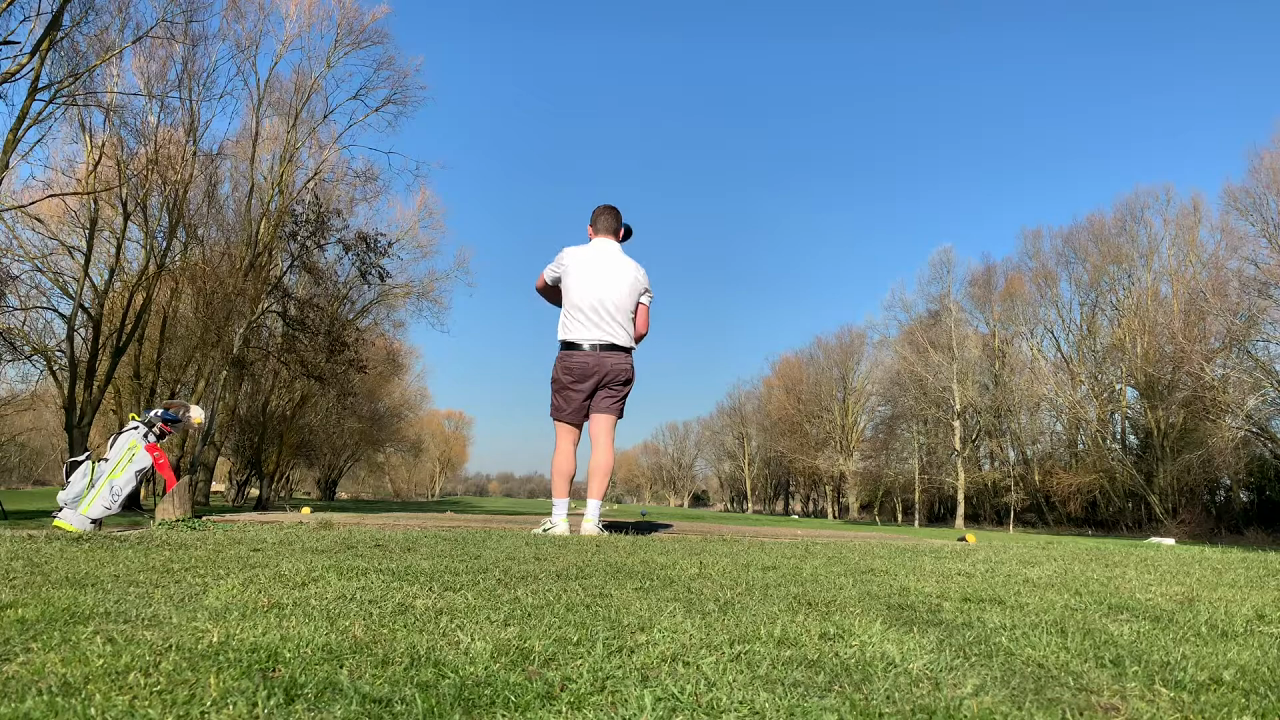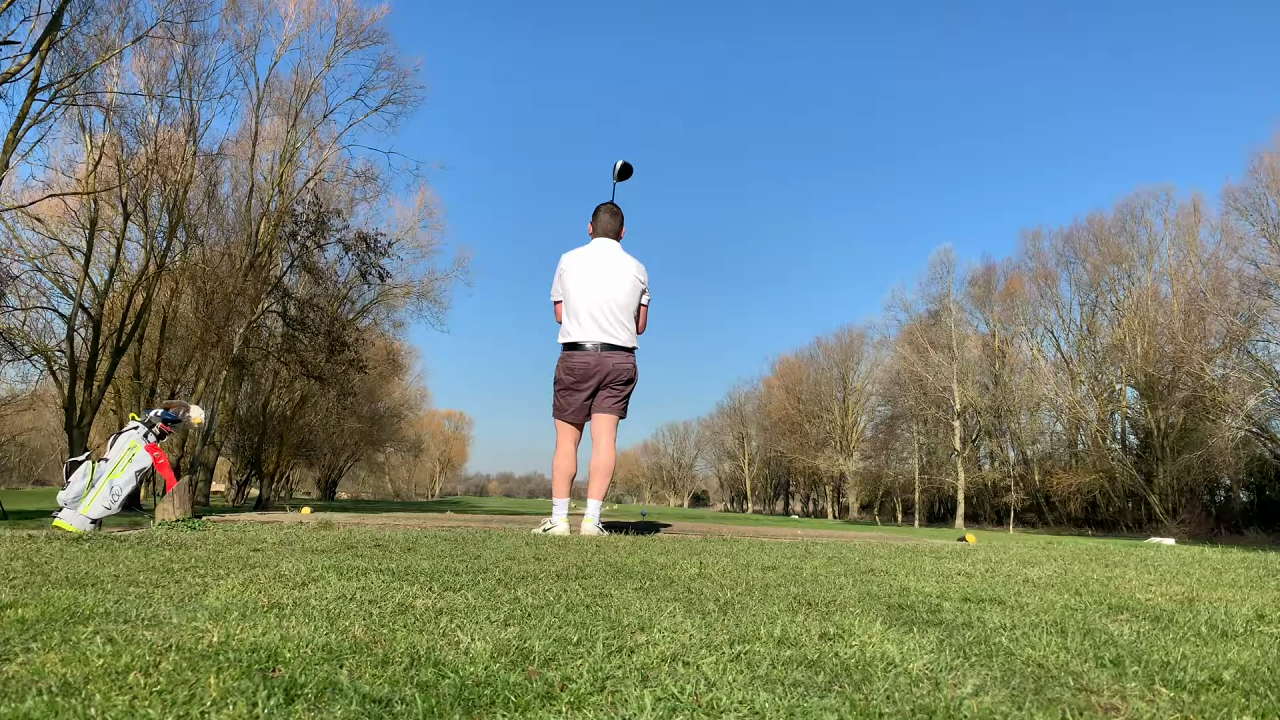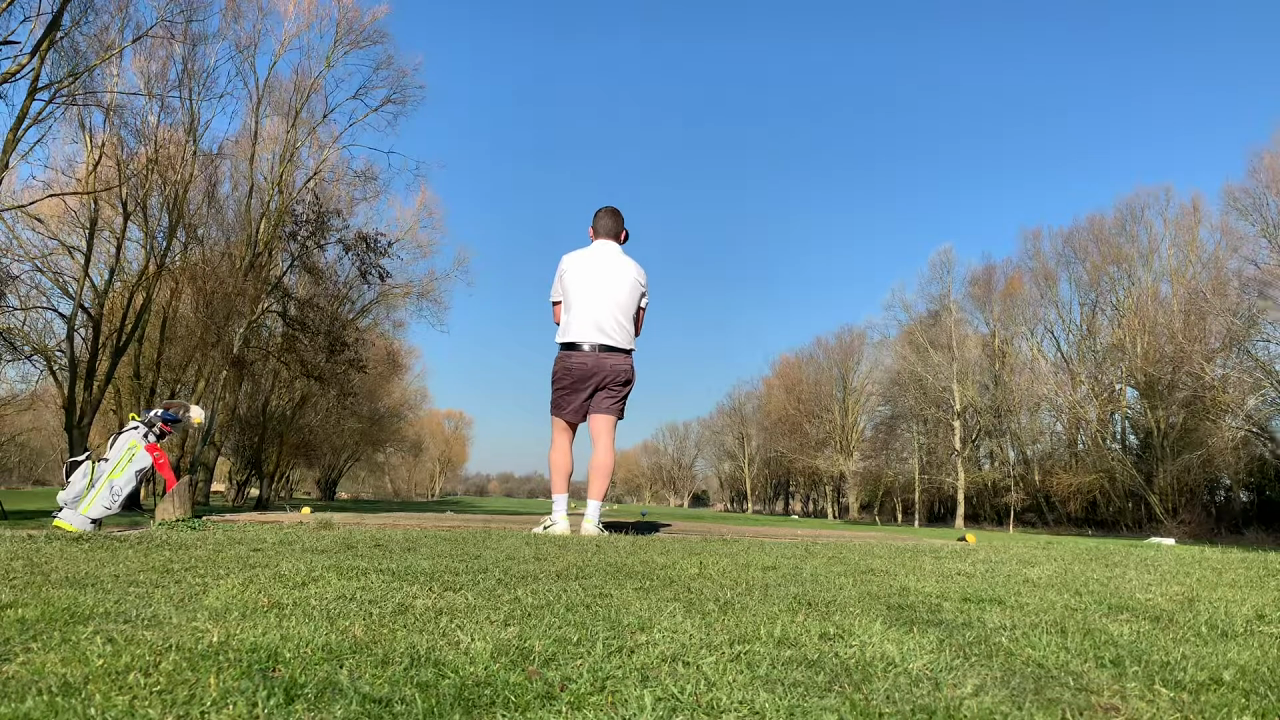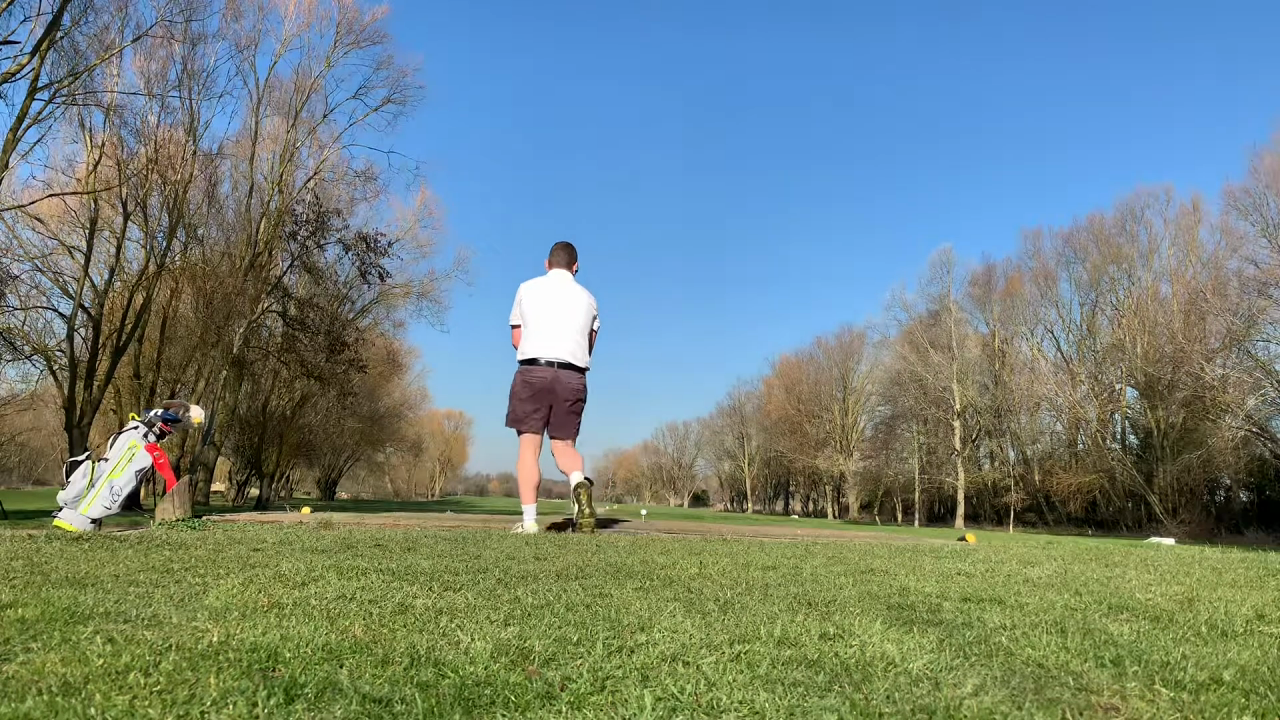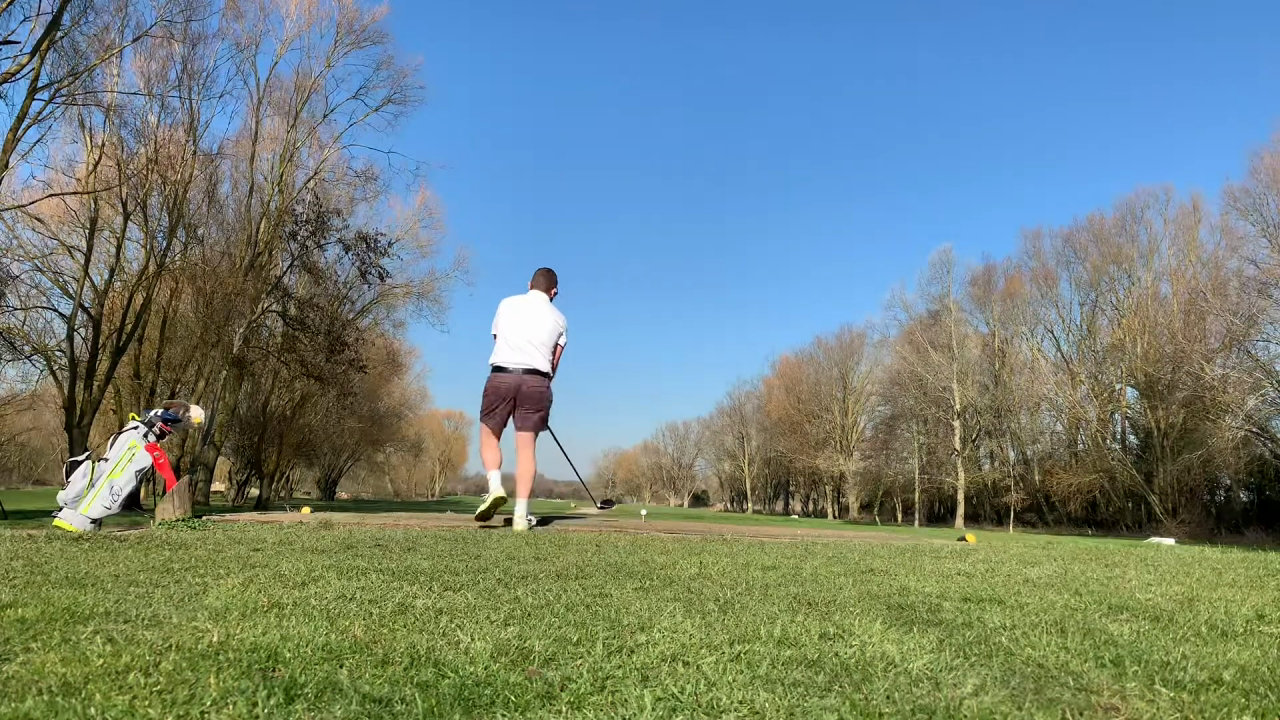
dt=0.7s
person 1, frame 1
left shoulder: (570, 256)
right shoulder: (636, 271)
left elbow: (541, 286)
right elbow: (641, 330)
left hip: (574, 358)
right hip: (617, 360)
left knee: (565, 440)
right knee: (602, 438)
left ankle: (558, 519)
right ankle: (591, 519)
person 1, frame 2
left shoulder: (569, 260)
right shoulder: (636, 269)
left elbow: (560, 314)
right elbow: (640, 325)
left hip: (576, 357)
right hip: (620, 360)
left knee: (567, 440)
right knee: (604, 439)
left ankle: (559, 518)
right ankle: (592, 519)
person 1, frame 3
left shoulder: (569, 261)
right shoulder: (636, 271)
left elbow: (558, 316)
right elbow: (636, 327)
left hip: (574, 357)
right hip: (617, 361)
left knee: (561, 437)
right knee: (603, 440)
left ankle: (559, 516)
right ankle: (591, 519)
person 1, frame 4
left shoulder: (527, 288)
right shoulder: (587, 298)
left elbow: (517, 340)
right elbow: (589, 347)
left hip: (533, 373)
right hip: (572, 377)
left knee: (529, 450)
right knee: (565, 449)
left ankle: (528, 520)
right ankle: (578, 482)
person 1, frame 5
left shoulder: (507, 304)
right shoulder: (558, 317)
right elbow: (554, 362)
left hip: (501, 378)
right hip: (536, 382)
left knee: (489, 439)
right knee: (526, 449)
left ankle: (495, 487)
right ankle: (521, 513)
